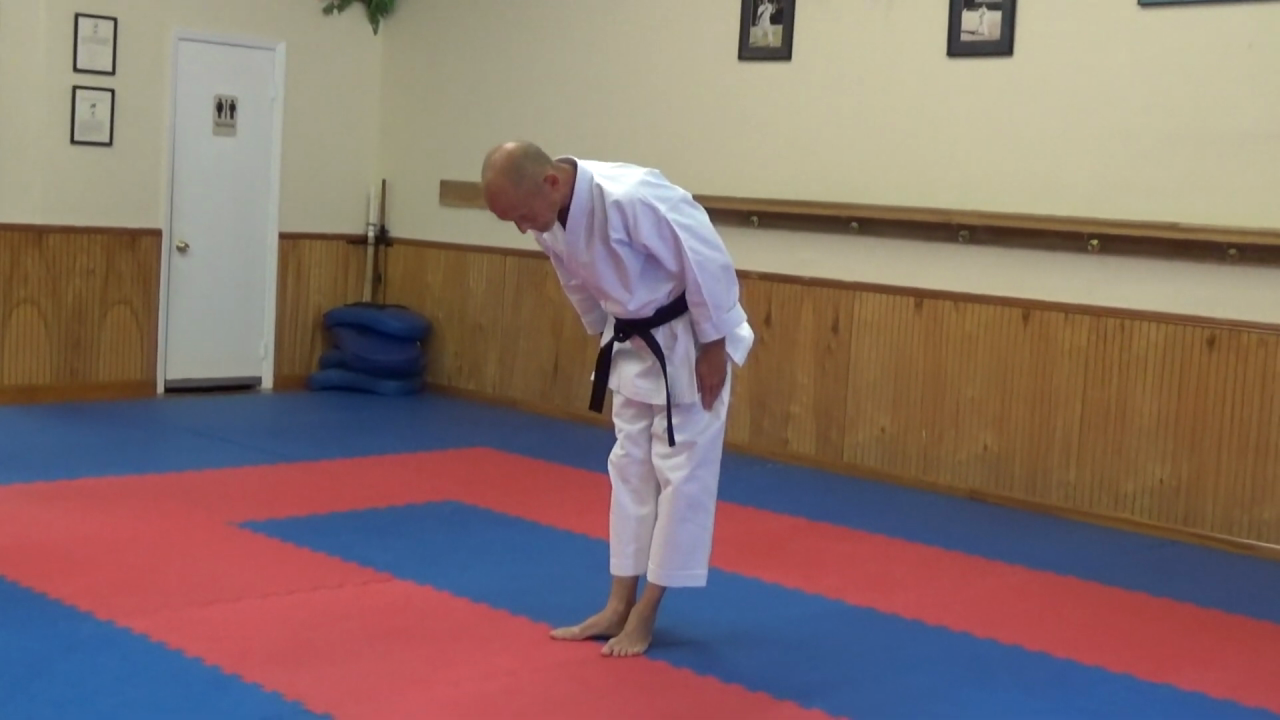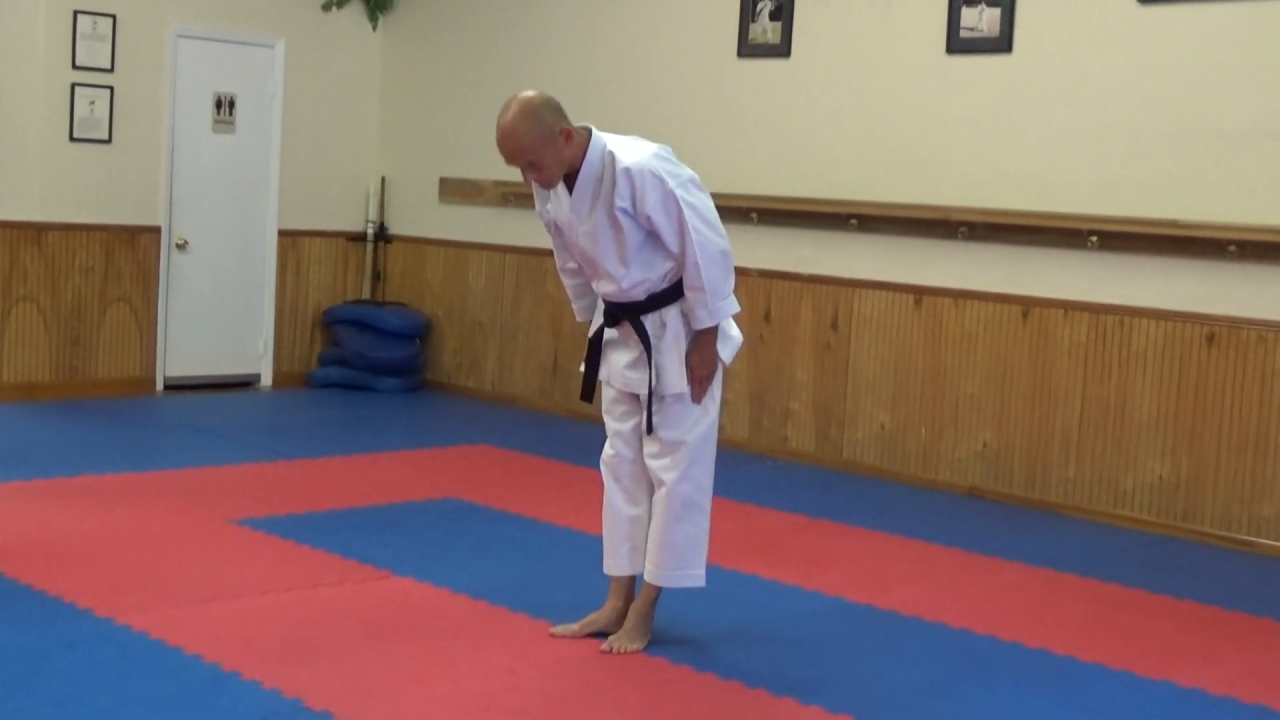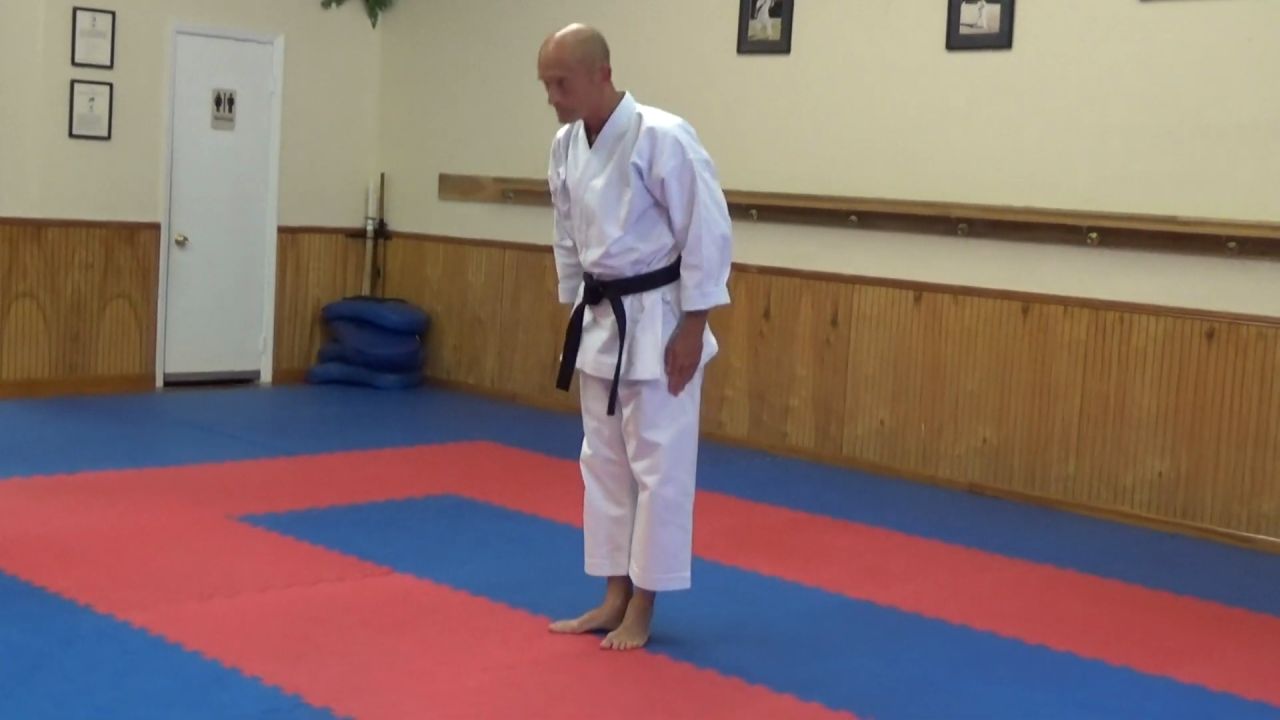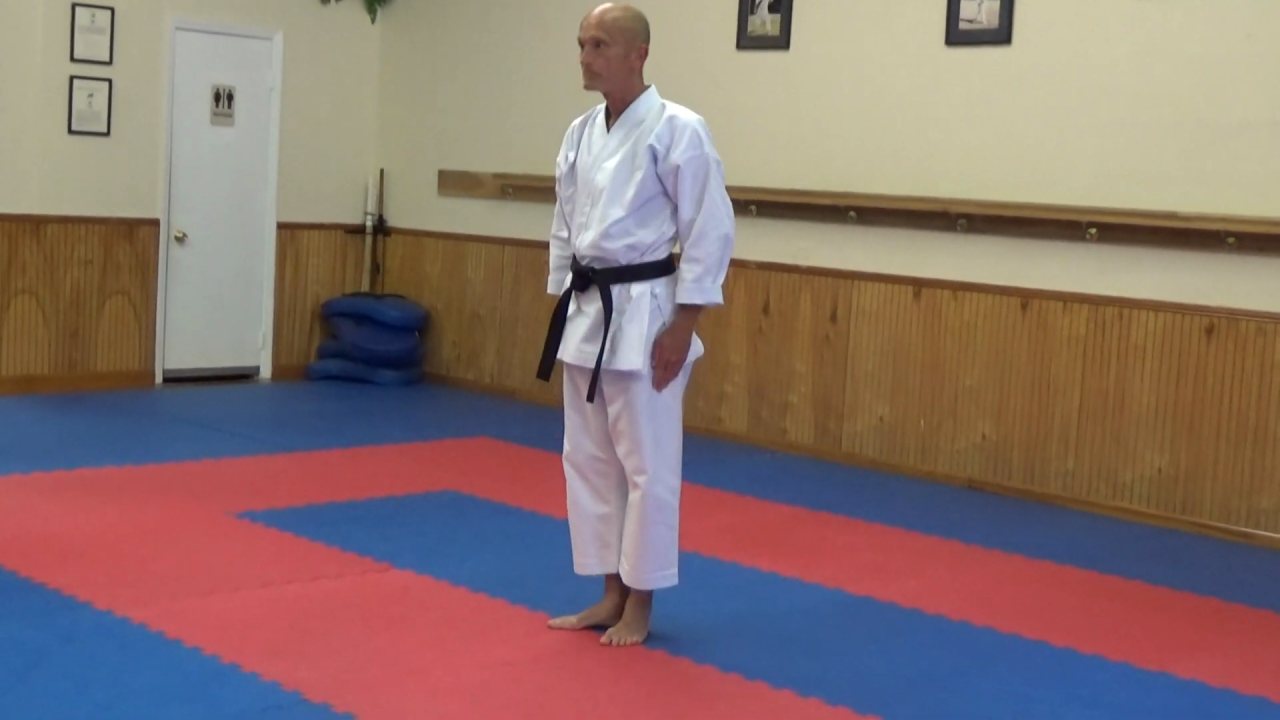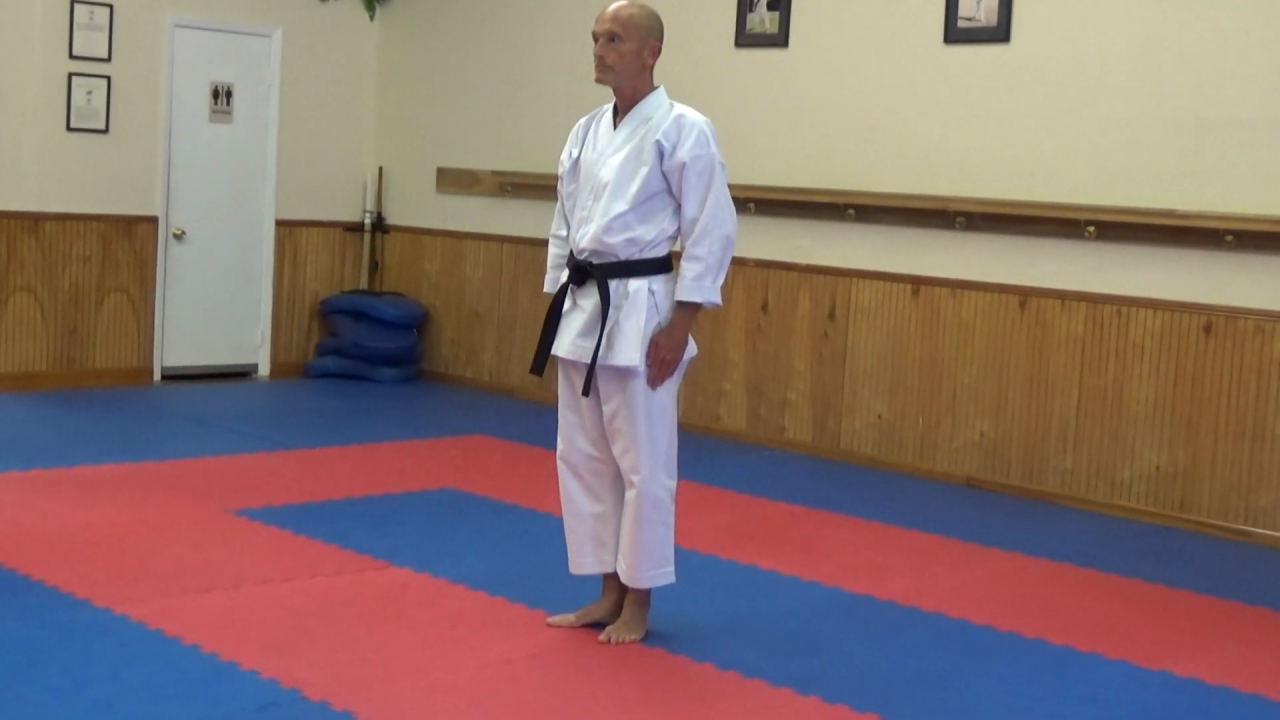
dt=0.4s
person 1, frame 1
left shoulder: (631, 197)
right shoulder: (549, 214)
left elbow: (707, 263)
left wrist: (711, 350)
right wrist: (610, 340)
left hip: (689, 337)
right hip: (634, 341)
left knee: (681, 469)
right knee: (630, 467)
left ankle: (645, 613)
right ankle: (619, 604)
person 1, frame 2
left shoulder: (643, 169)
right shoulder: (551, 187)
left elbow: (707, 250)
left wrist: (704, 341)
right wrist: (598, 330)
left hip: (678, 330)
right hip: (622, 333)
left knee: (675, 468)
right knee: (622, 464)
left ankle: (643, 610)
right ankle: (617, 602)
person 1, frame 3
left shoulder: (663, 137)
right shoulder: (565, 146)
left elbow: (707, 234)
left wrist: (692, 330)
right wrist: (579, 313)
left hip: (657, 319)
right hip: (600, 320)
left knee: (658, 465)
right knee: (603, 462)
left ankle: (641, 608)
right ankle: (613, 598)
person 1, frame 4
left shoulder: (678, 129)
right shoulder: (580, 133)
left elbow: (710, 232)
left wrist: (682, 326)
right wrist: (565, 306)
left hip: (643, 313)
right hip: (585, 312)
left knee: (645, 464)
right knee: (589, 459)
left ankle: (638, 605)
right ankle: (610, 595)
person 1, frame 5
left shoulder: (684, 129)
right shoulder: (585, 131)
left elbow: (712, 232)
left wrist: (680, 324)
right wrist: (560, 304)
left hip: (640, 309)
right hip: (581, 308)
left knee: (642, 461)
right knee: (583, 456)
left ankle: (637, 602)
right ankle: (608, 592)
